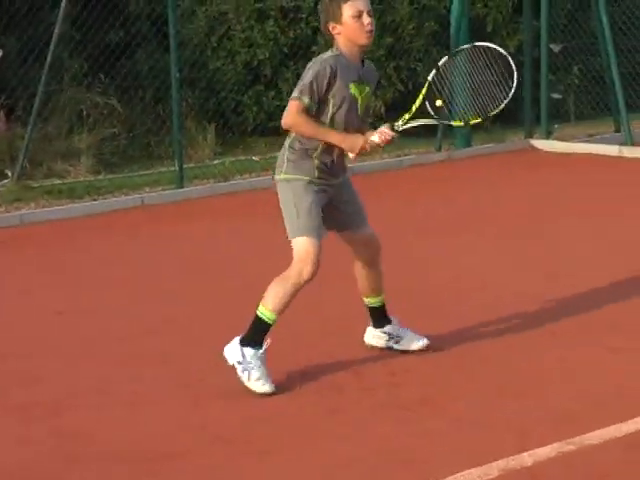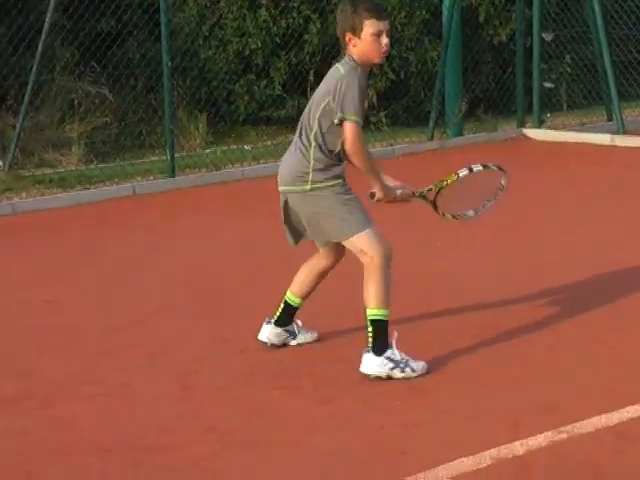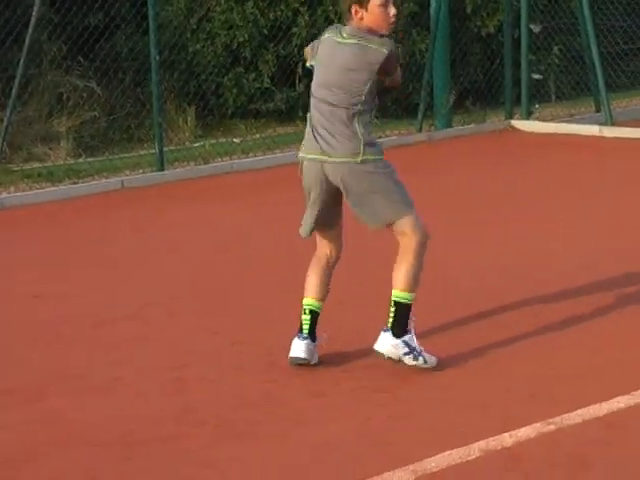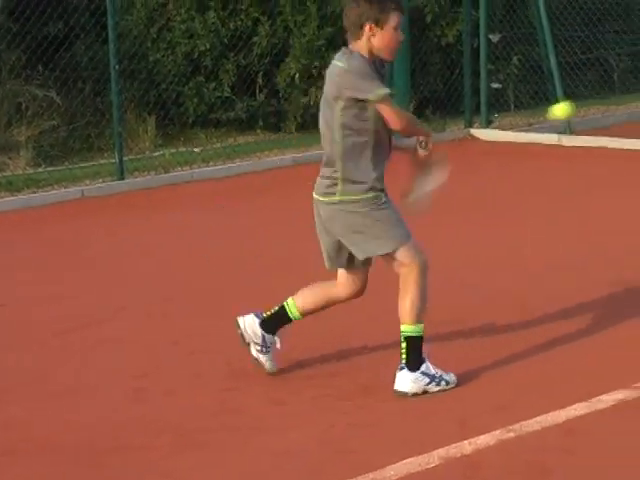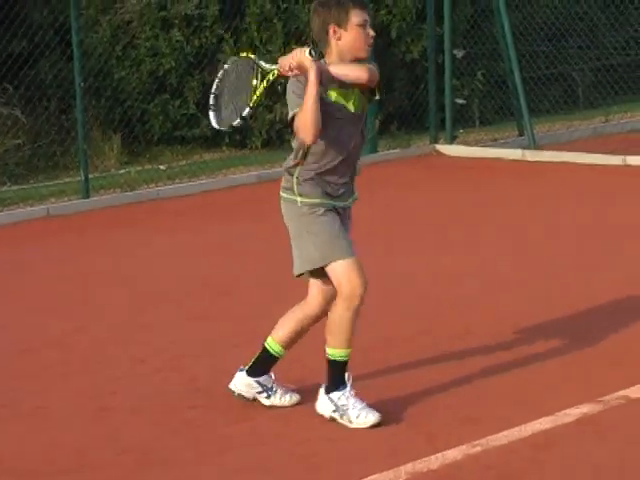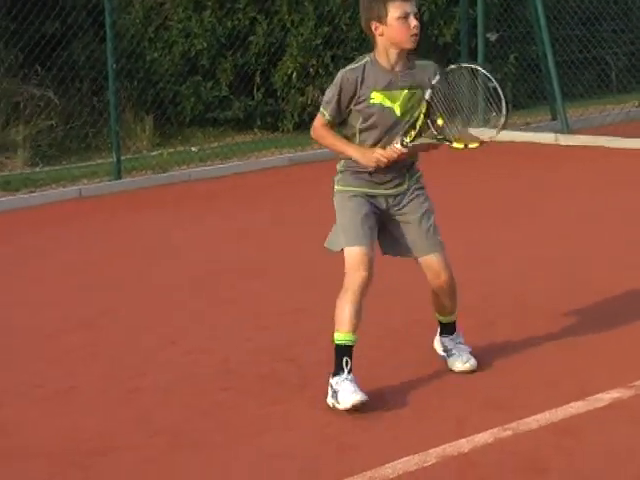
dt=0.4s
person 1, frame 1
left shoulder: (368, 72)
right shoulder: (324, 66)
right elbow: (290, 118)
left wrist: (375, 136)
right wrist: (345, 140)
left hip: (333, 176)
right hip: (300, 175)
left knee: (368, 247)
right knee: (306, 266)
left ankle: (382, 326)
right ankle: (247, 346)
person 1, frame 2
left shoulder: (346, 75)
right shoulder: (350, 78)
left elbow: (342, 145)
right elbow: (352, 145)
left wrist: (383, 181)
right wrist: (379, 184)
left hip: (298, 177)
right hip: (314, 181)
left knee: (330, 254)
right knee: (378, 254)
left ankle: (279, 325)
right ankle: (380, 353)
person 1, frame 3
left shoulder: (327, 39)
right shoulder: (383, 50)
right elbow: (394, 81)
left hip: (314, 160)
right hip: (357, 159)
left knee: (327, 251)
right knee: (414, 235)
left ankle: (305, 340)
right ankle: (397, 333)
person 1, frame 4
left shoulder: (377, 68)
right shoulder: (347, 63)
right elbow: (399, 121)
right wrist: (422, 135)
left hip: (349, 191)
right hip: (351, 192)
left knee: (349, 286)
right knee: (414, 266)
left ankle: (263, 326)
right ankle: (414, 368)
person 1, frame 5
left shoulder: (359, 72)
right shoulder: (298, 78)
left elbow: (367, 75)
right elbow: (309, 136)
left wrist: (316, 62)
right wrist: (312, 74)
left hip: (340, 200)
right hip: (305, 199)
left knee: (324, 299)
right knee: (353, 284)
left ankle: (253, 374)
right ankle: (336, 391)
person 1, frame 6
left shoulder: (428, 73)
right shoulder: (352, 76)
right elbow: (319, 128)
left wrist: (408, 147)
right wrist: (362, 154)
left hip: (405, 187)
right hip: (356, 187)
left knee: (441, 275)
right knee: (358, 271)
left ankle: (448, 336)
right ankle: (340, 374)
